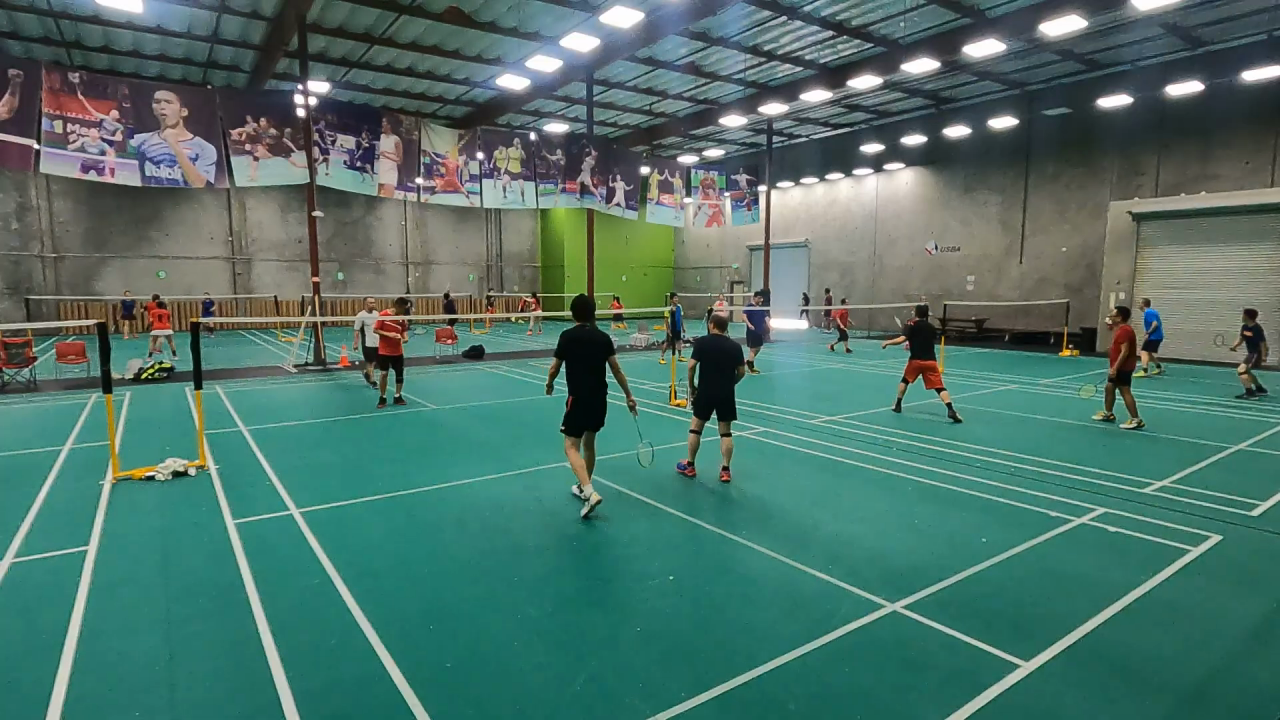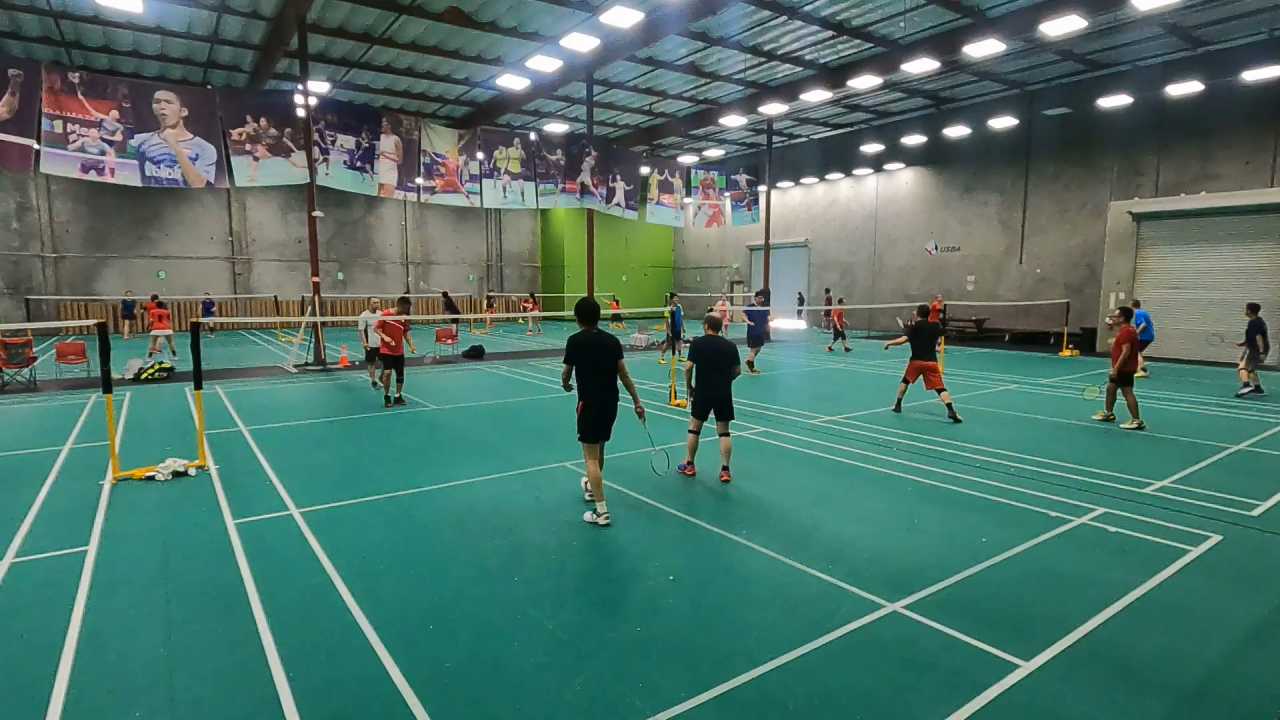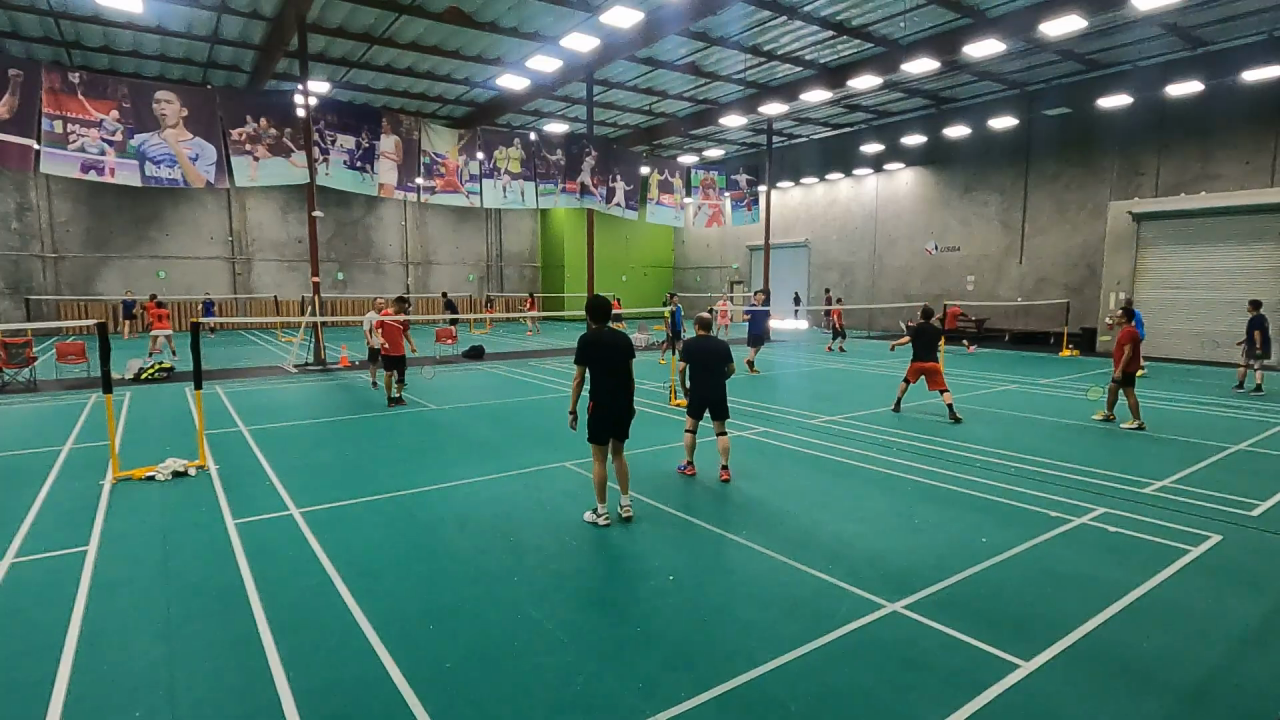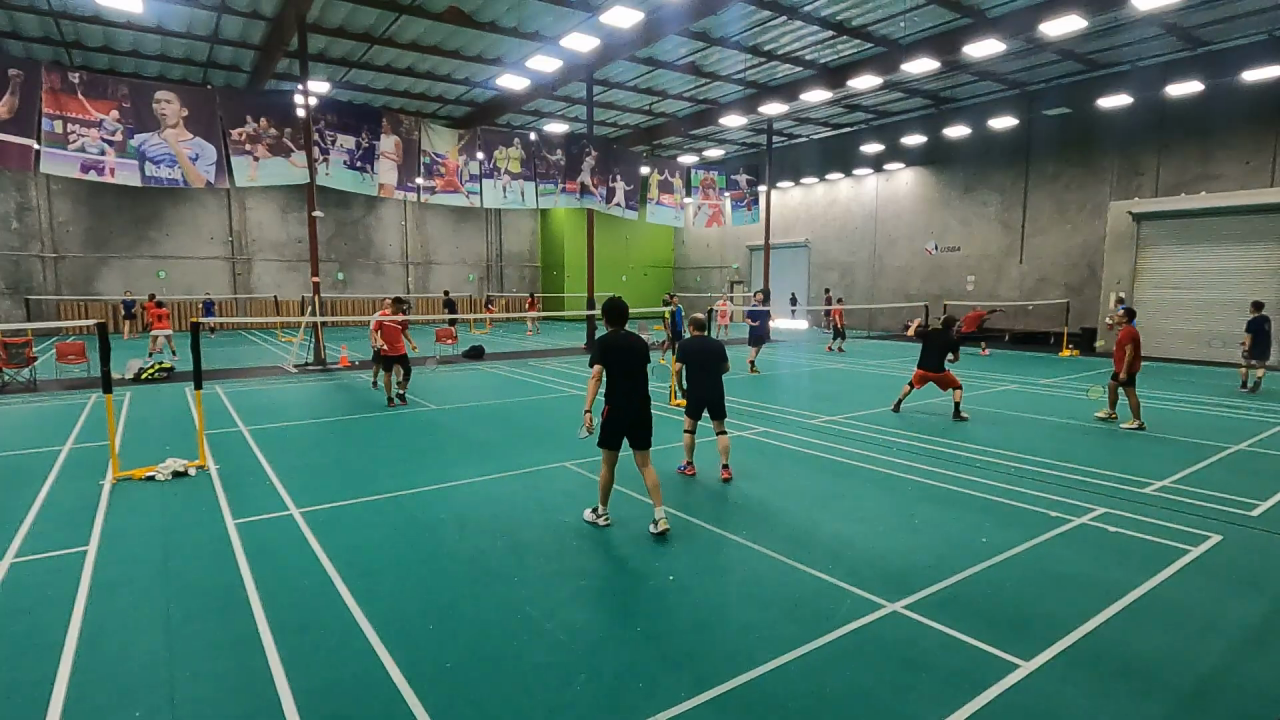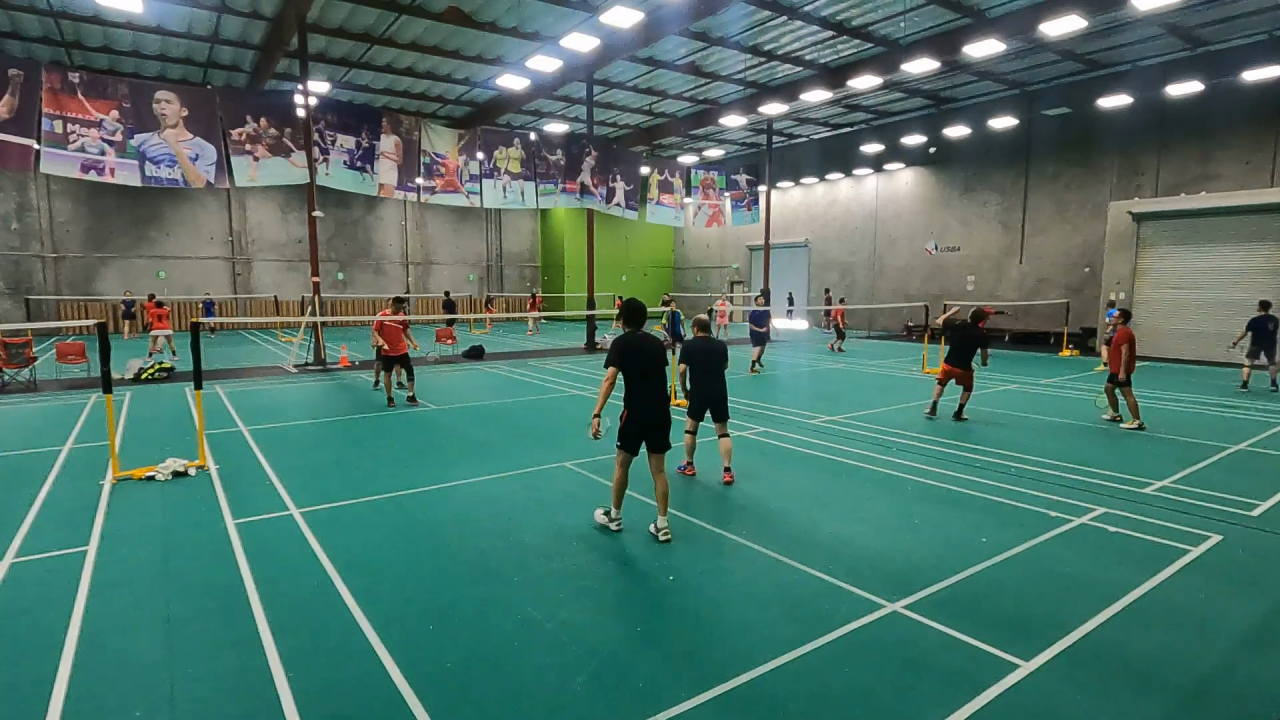
dt=0.2s
person 1, frame 1
left shoulder: (568, 336)
right shoulder: (603, 337)
left elbow: (555, 368)
right elbow: (616, 369)
left wrist: (549, 383)
right wrist: (629, 396)
left hip: (578, 399)
right hip: (599, 398)
left knee: (571, 448)
right knee: (589, 442)
left ankle: (590, 493)
right ankle: (584, 486)
person 1, frame 2
left shoulder: (575, 341)
right shoulder: (612, 340)
left elbow: (566, 374)
right elbow: (624, 374)
left wrist: (565, 384)
right wrist: (637, 402)
left hip: (589, 404)
right hip: (611, 403)
left knee: (591, 457)
right knee: (599, 448)
left ankle: (601, 511)
right ankle: (592, 488)
person 1, frame 3
left shoulder: (586, 340)
right shoulder: (623, 338)
left elbow: (579, 378)
right elbow: (630, 375)
left wrist: (572, 410)
right wrist: (631, 403)
left hip: (601, 404)
right hip: (624, 404)
left knee: (599, 459)
right knee: (618, 454)
left ankle: (602, 512)
right ankle: (625, 504)
person 1, frame 4
left shoulder: (603, 342)
right shoulder: (640, 342)
left elbow: (596, 377)
left wrist: (587, 410)
left hip: (616, 409)
right hip: (642, 409)
left knee: (608, 463)
right knee: (645, 464)
left ankle: (601, 512)
right ankle: (660, 517)
person 1, frame 5
left shoulder: (621, 343)
right shoulder: (657, 343)
left elbow: (610, 380)
left wrist: (596, 414)
left hip: (636, 412)
right hip: (662, 411)
left knee: (622, 464)
right knee: (659, 469)
left ankle: (614, 516)
right ankle: (662, 525)
